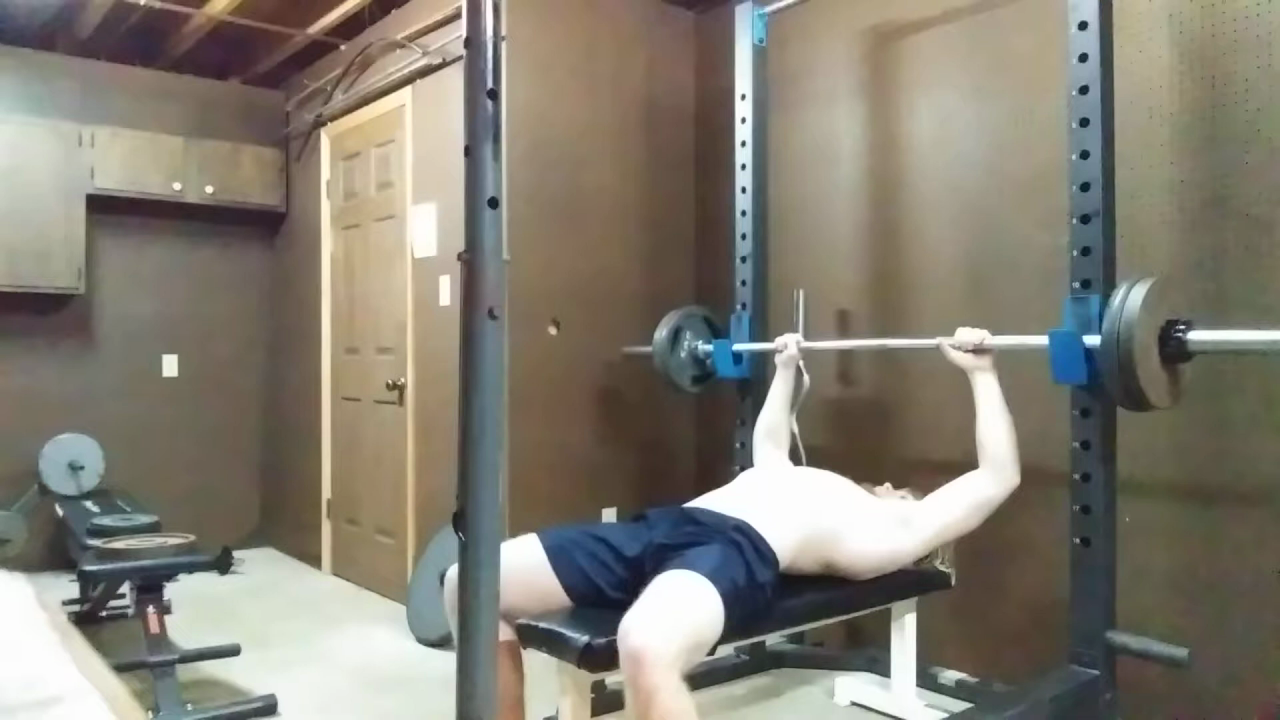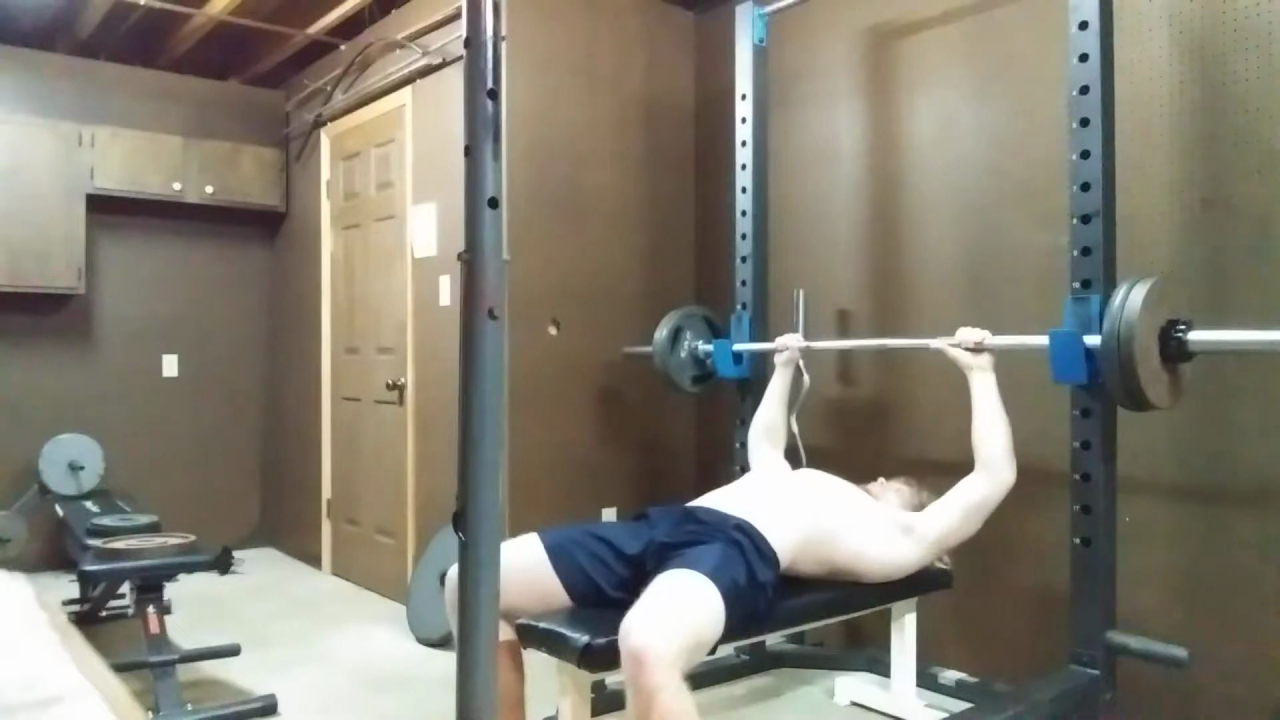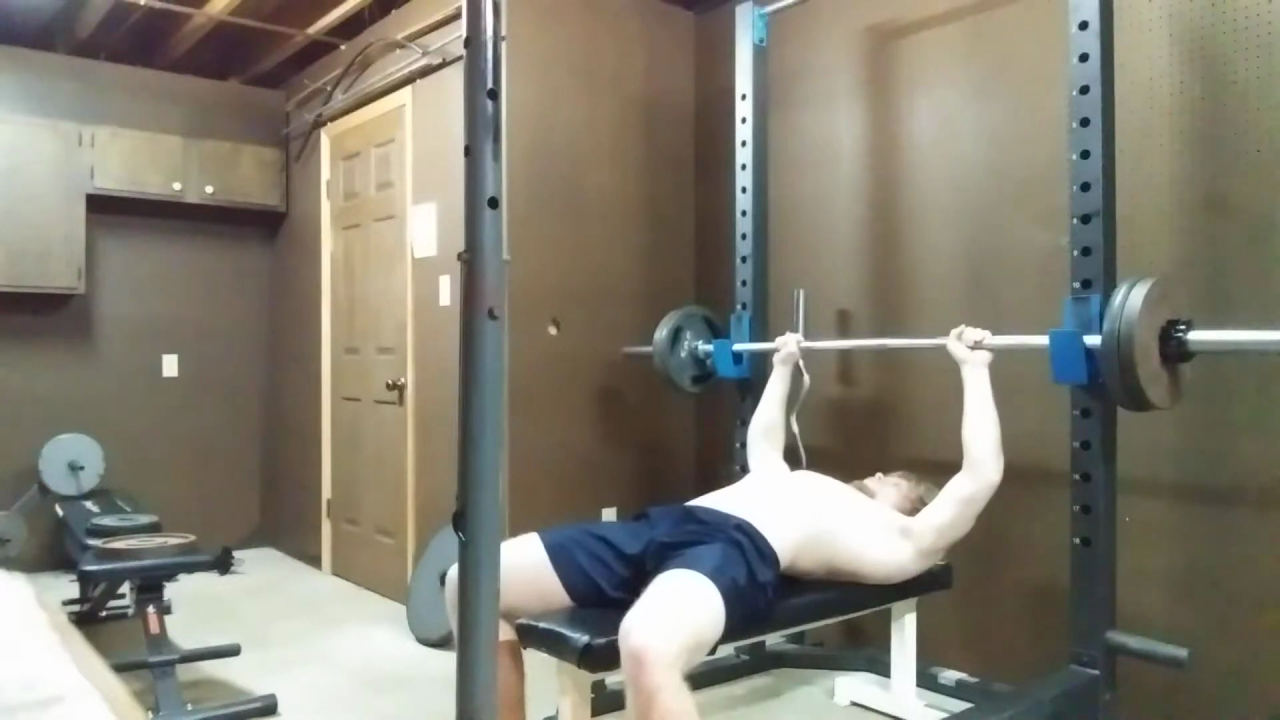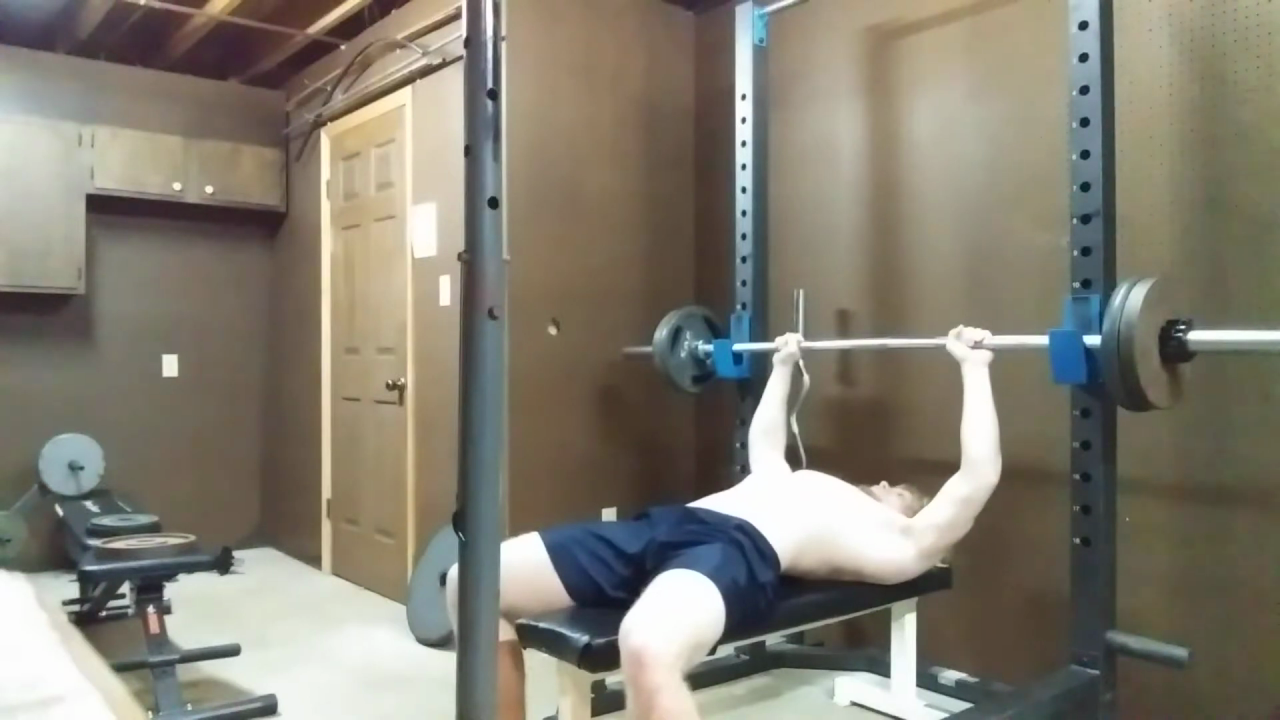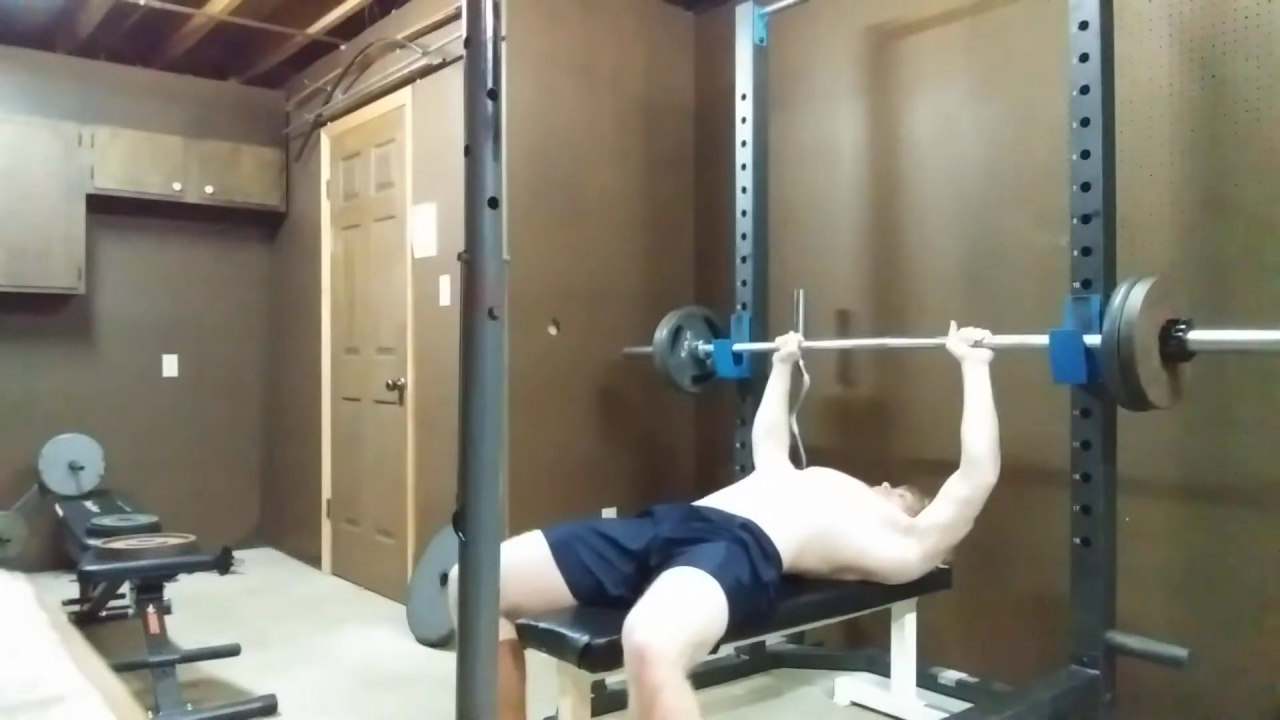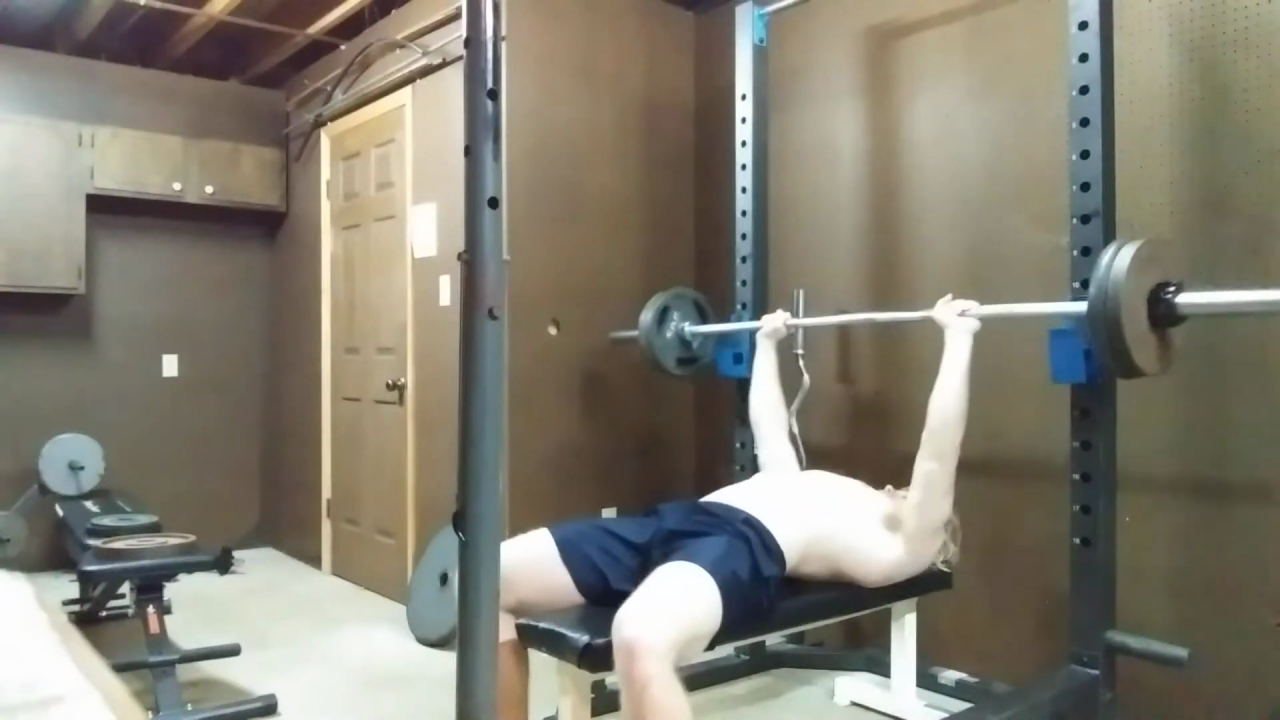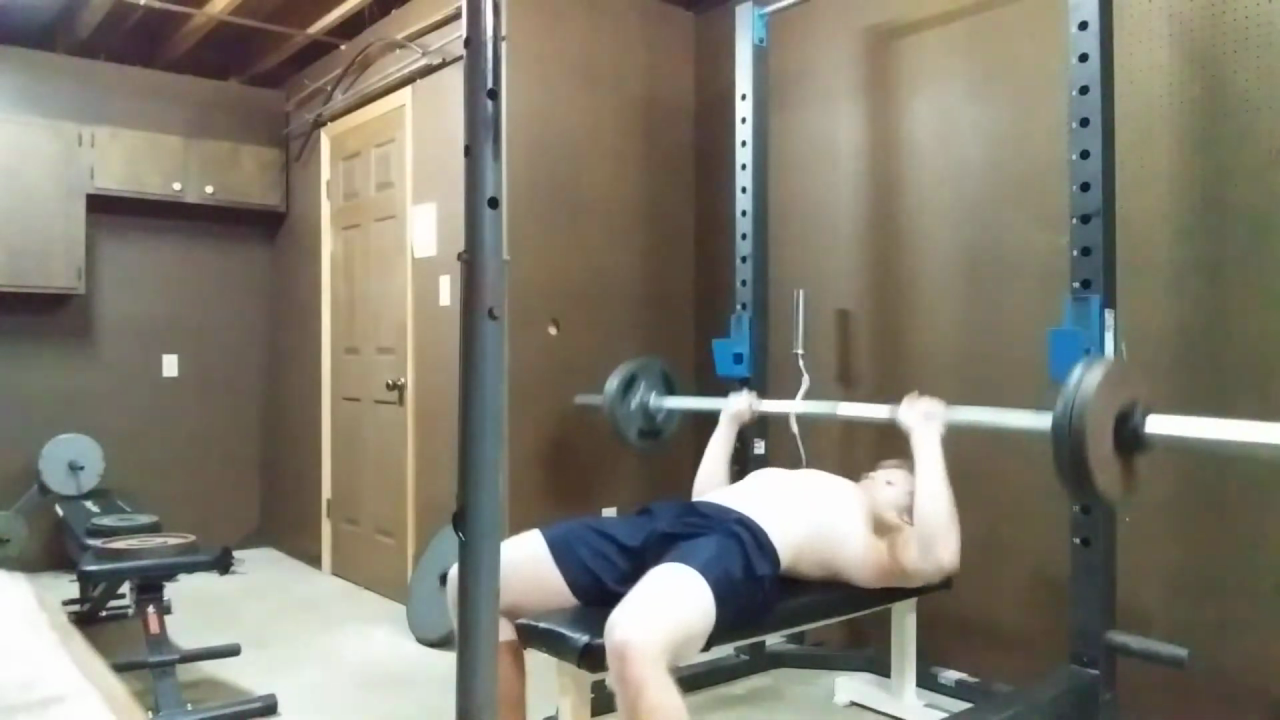
dt=0.5s
person 1, frame 1
left shoulder: (901, 529)
right shoulder: (811, 498)
left elbow: (998, 476)
right elbow: (768, 447)
left wrist: (980, 373)
right wrist: (785, 369)
left hip: (741, 551)
right hip: (669, 526)
left knee: (645, 647)
person 1, frame 2
left shoulder: (902, 536)
right shoulder: (817, 500)
left elbow: (995, 476)
right elbow: (763, 445)
left wrist: (979, 373)
right wrist: (784, 368)
left hip: (741, 551)
right hip: (671, 525)
left knee: (646, 648)
person 1, frame 3
left shoulder: (902, 541)
right shoulder: (806, 495)
left elbow: (980, 475)
right elbow: (763, 446)
left wrist: (973, 370)
right wrist: (783, 368)
left hip: (742, 551)
right hip: (669, 526)
left knee: (647, 648)
person 1, frame 4
left shoulder: (904, 542)
right shoulder: (811, 495)
left elbow: (978, 475)
right elbow: (764, 446)
left wrist: (973, 367)
right wrist: (783, 366)
right hip: (672, 525)
left knee: (647, 648)
person 1, frame 5
left shoulder: (906, 545)
right shoulder: (811, 494)
left elbow: (977, 476)
right elbow: (768, 446)
left wrist: (973, 366)
right wrist: (782, 365)
left hip: (746, 550)
right hip: (669, 525)
left knee: (650, 647)
person 1, frame 6
left shoulder: (899, 549)
right shoulder: (810, 497)
left elbow: (939, 453)
right elbow: (770, 432)
left wrist: (957, 337)
right wrist: (766, 342)
left knee: (640, 641)
person 1, frame 7
left shoulder: (889, 552)
right shoulder: (818, 507)
left elbow: (938, 557)
left wrist: (926, 439)
right wrist: (729, 422)
right hip: (665, 520)
left knee: (633, 644)
